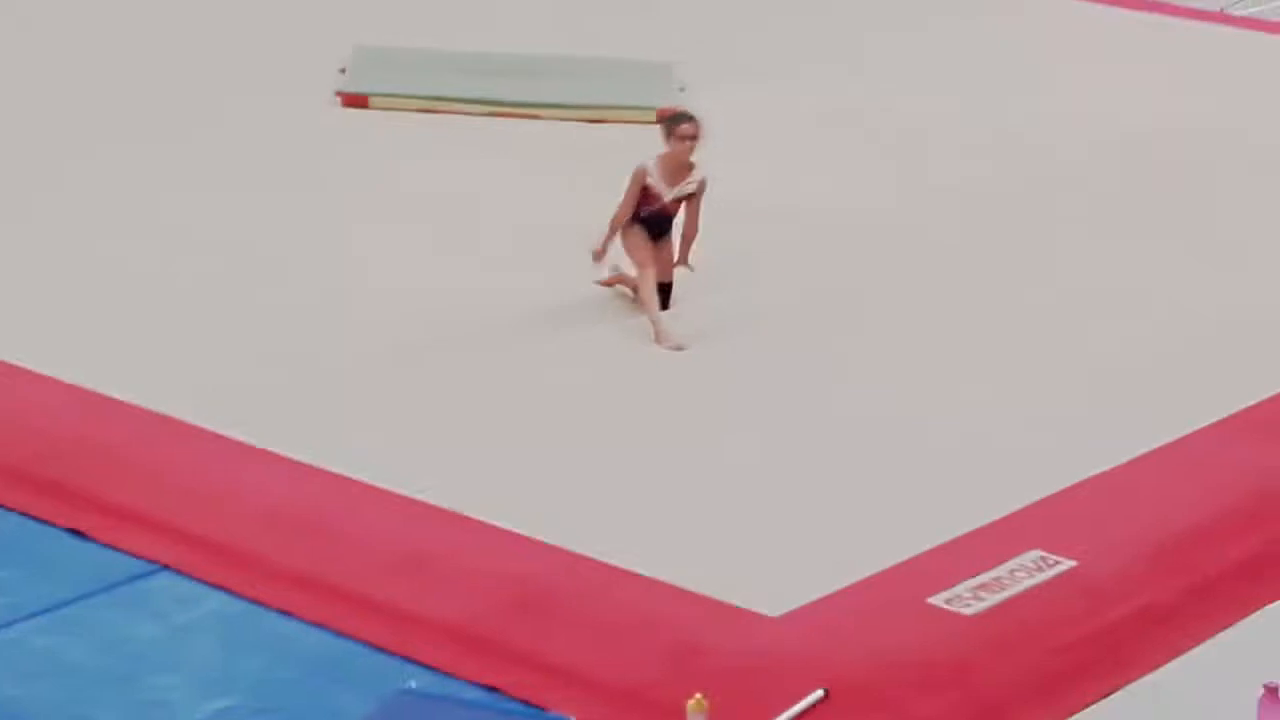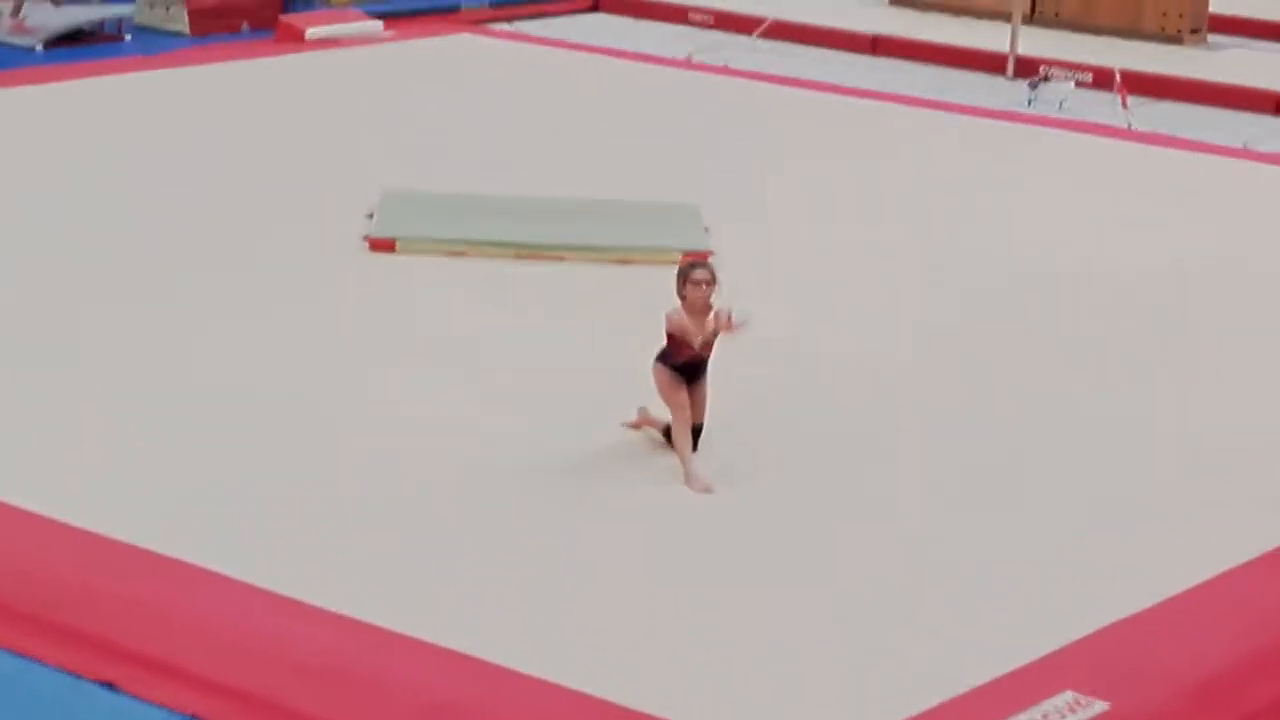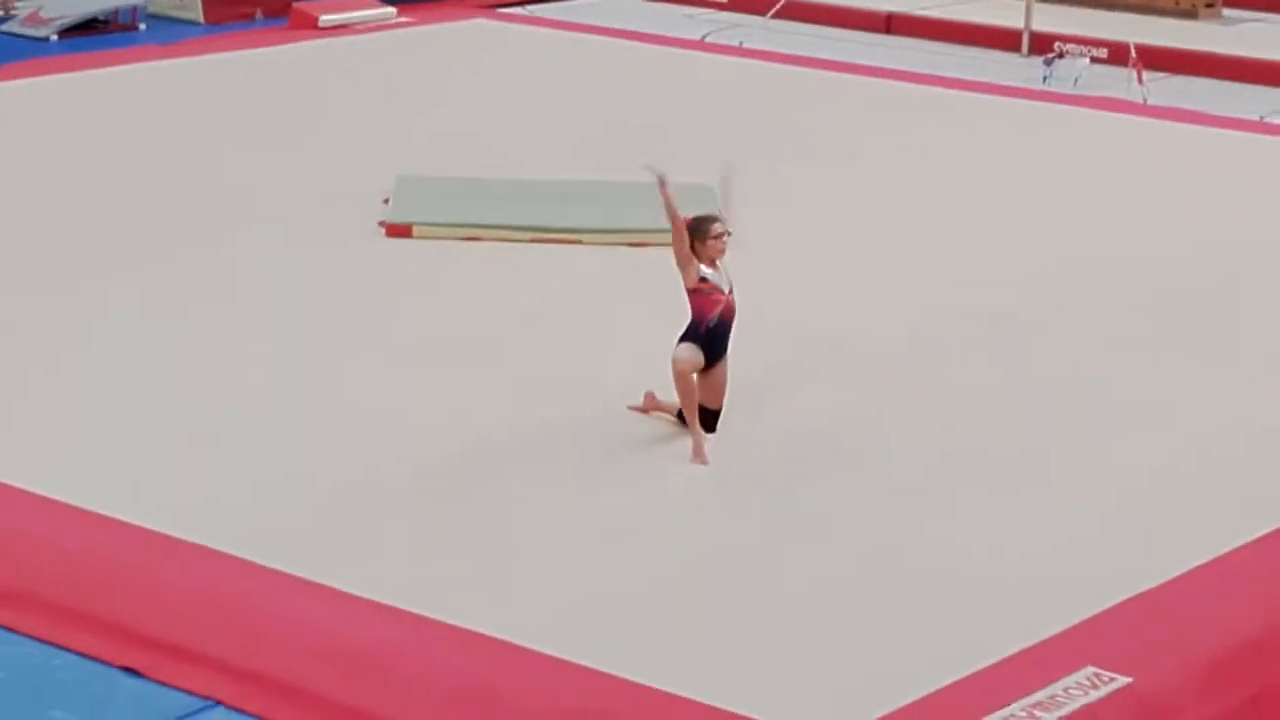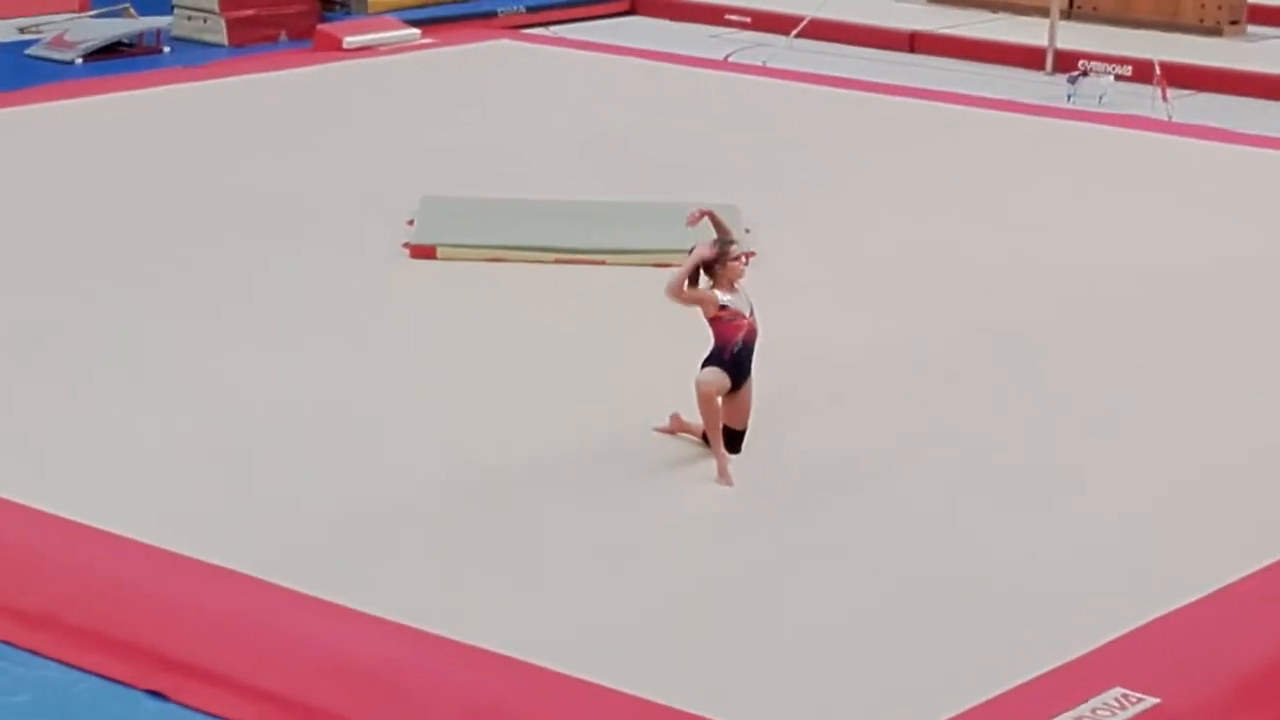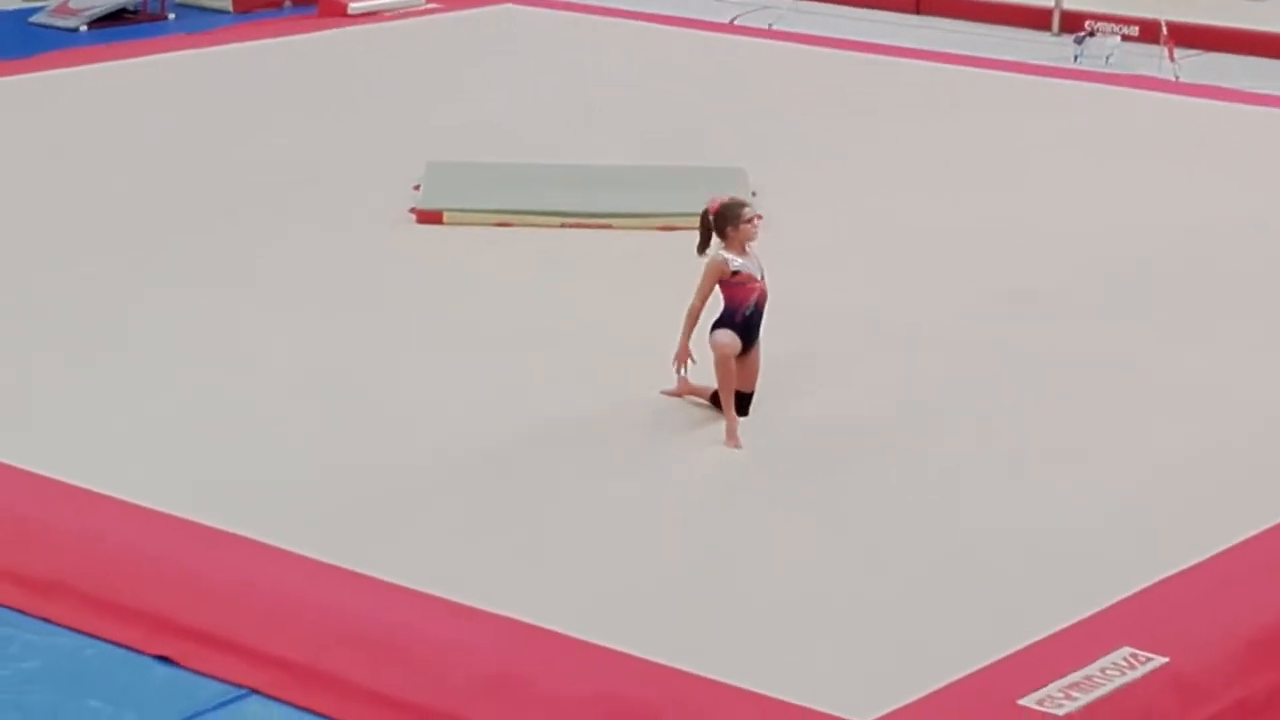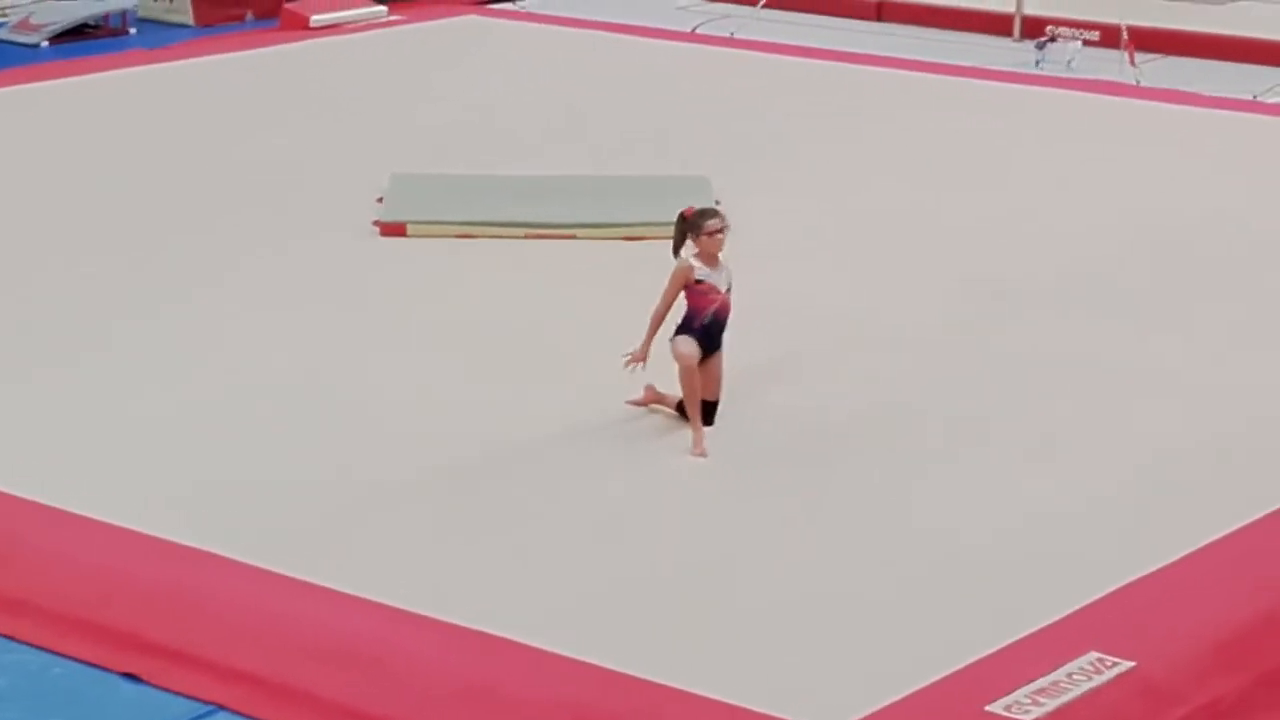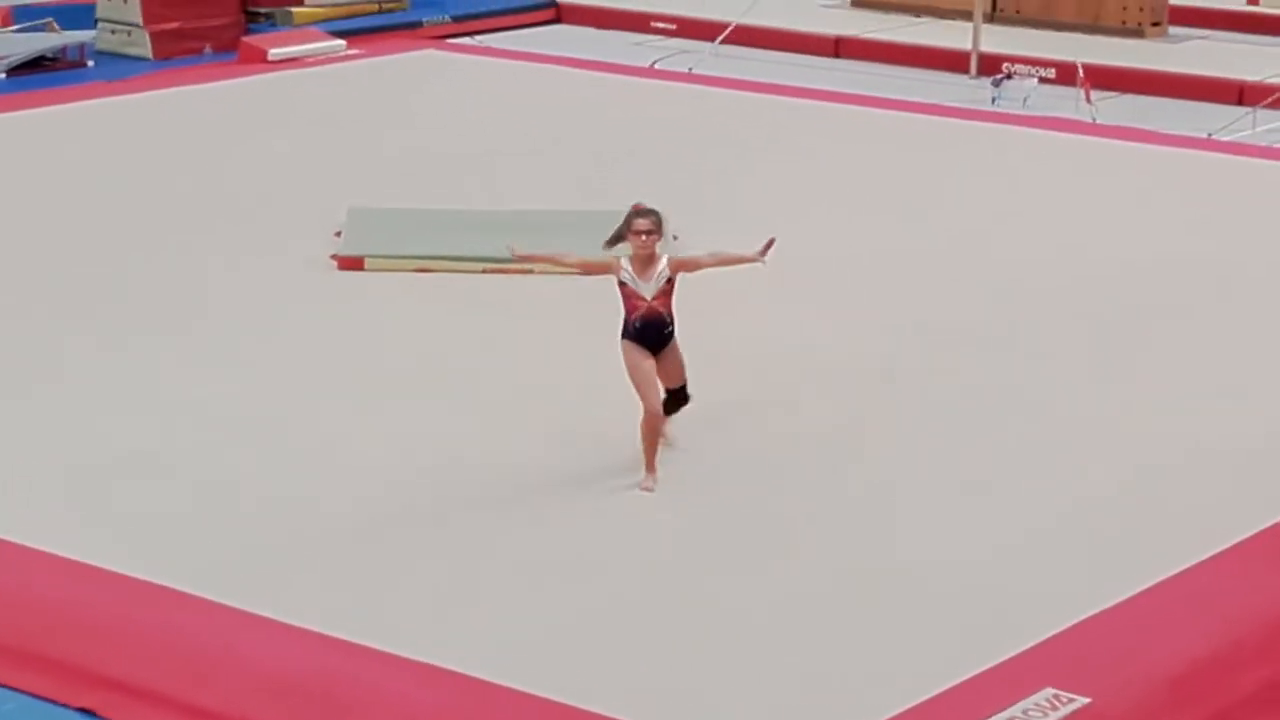
dt=0.7s
person 1, frame 1
left shoulder: (698, 179)
right shoulder: (646, 170)
left elbow: (691, 223)
right elbow: (624, 209)
left wrist: (683, 255)
right wrist: (604, 245)
left hip: (662, 229)
right hip: (636, 224)
left knee: (663, 301)
right knee: (648, 268)
left ankle: (620, 277)
right ankle: (659, 329)
person 1, frame 2
left shoulder: (718, 314)
right shoulder: (675, 316)
left elbow: (721, 326)
right elbow: (688, 328)
left wrist: (726, 326)
right wrist: (702, 326)
left hip: (697, 369)
right hip: (669, 368)
left knee: (692, 439)
right knee: (682, 412)
left ankle: (647, 418)
right ankle: (691, 472)
person 1, frame 3
left shoulder: (719, 266)
right shoulder: (692, 268)
left elbow: (717, 226)
right elbow: (677, 227)
right wrist: (665, 191)
left hip: (718, 350)
right hip: (694, 342)
left knee: (710, 421)
right knee: (681, 364)
left ankle: (657, 403)
right ankle: (695, 434)
person 1, frame 4
left shoulder: (736, 286)
right shoulder: (709, 297)
left elbow: (728, 242)
right elbow: (673, 291)
left wrist: (711, 215)
right wrist: (696, 258)
left hip: (743, 368)
right hip: (720, 365)
left knee: (734, 443)
right knee: (705, 384)
left ankle: (682, 424)
right ankle: (720, 456)
person 1, frame 5
left shoulder: (748, 250)
right shoulder: (720, 261)
right elbow: (697, 303)
left wrist: (729, 205)
right wrist: (683, 344)
left hip: (751, 332)
right hip: (729, 328)
left knee: (742, 405)
right knee: (723, 348)
left ankle: (689, 387)
right ankle: (730, 422)
person 1, frame 6
left shoulder: (723, 266)
right shoulder: (686, 267)
right elbow: (663, 307)
right wrist: (644, 346)
left hip: (714, 341)
right hip: (688, 335)
left knee: (707, 415)
right knee: (689, 360)
left ankle: (656, 396)
right ankle: (697, 433)
person 1, frame 7
left shoulder: (671, 263)
right shoulder: (618, 266)
left elbow: (711, 259)
right elbow: (571, 261)
left wrist: (753, 257)
right wrist: (530, 256)
left hip: (665, 337)
right hip: (635, 342)
left knee: (680, 396)
right knee: (653, 409)
left ankle: (658, 425)
right ankle: (650, 470)
